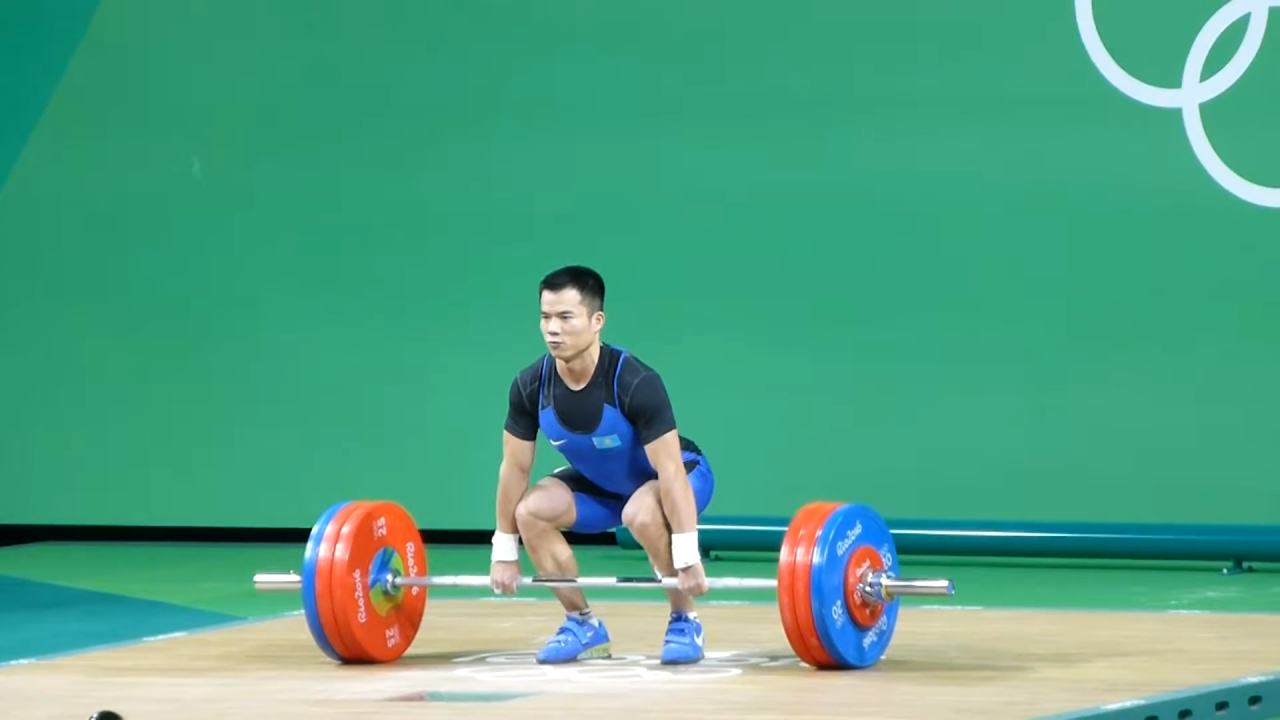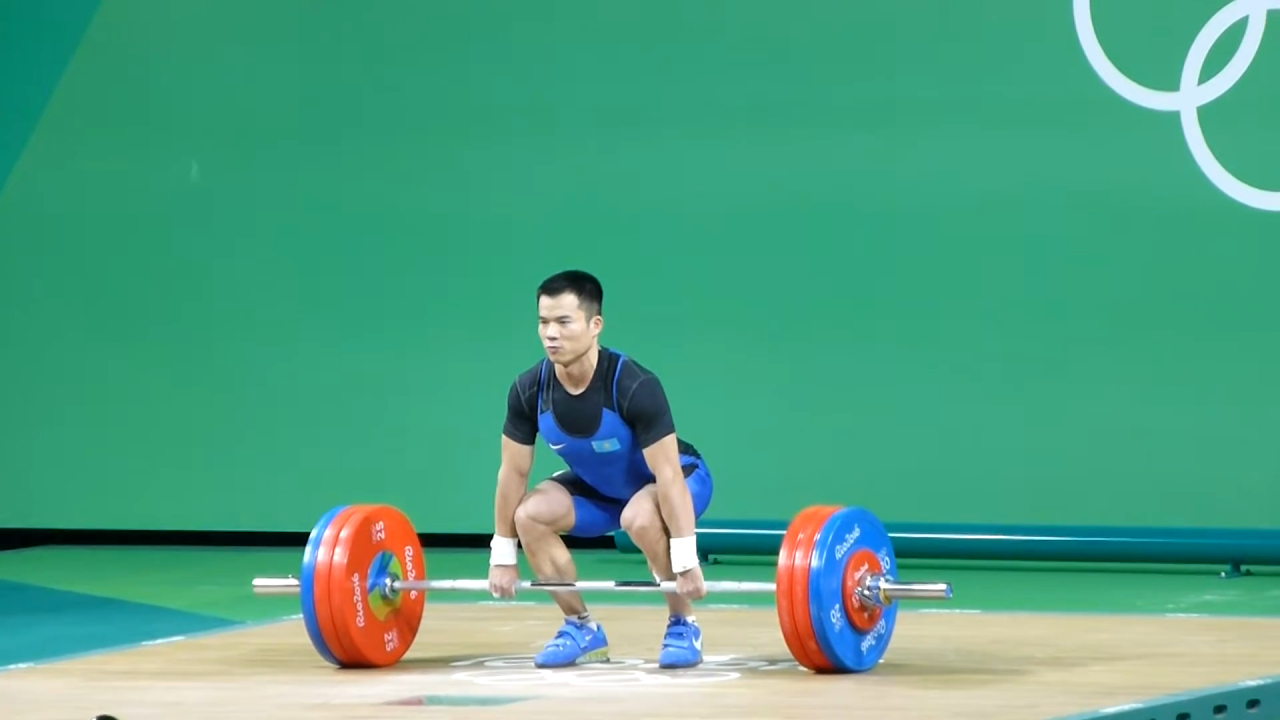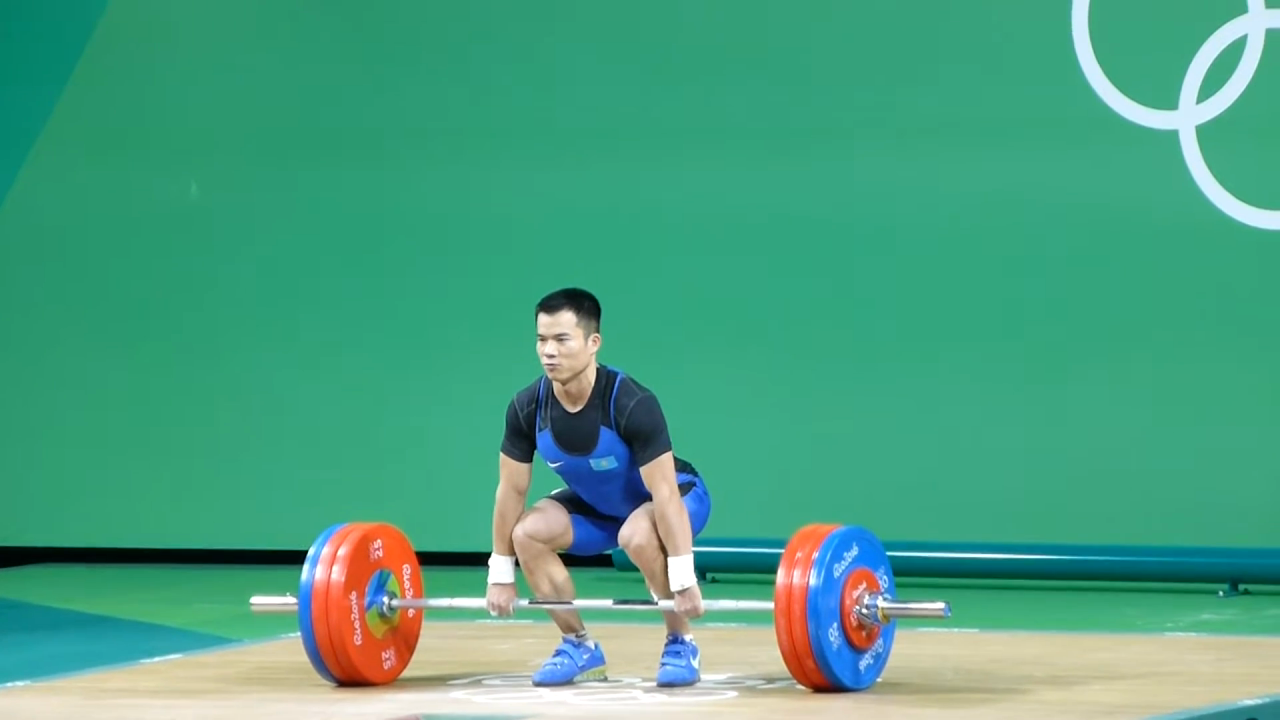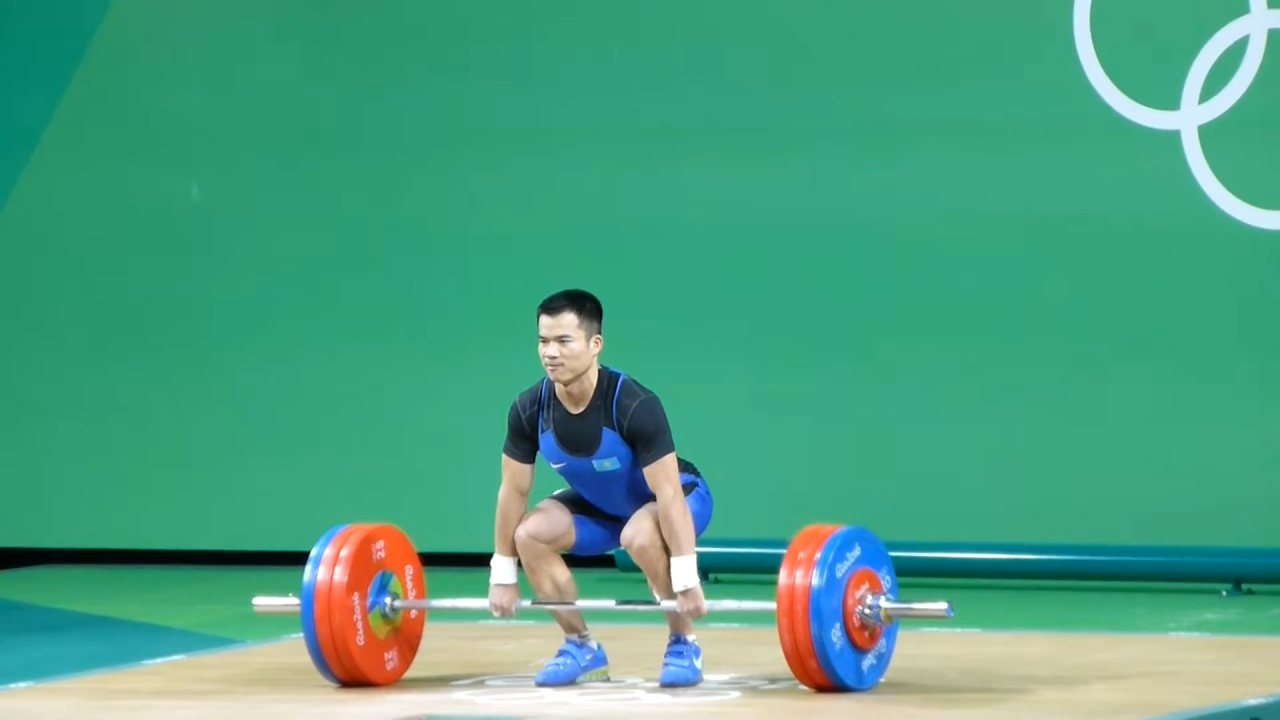
dt=0.3s
person 1, frame 1
left shoulder: (635, 382)
right shoulder: (530, 385)
left elbow: (670, 472)
right elbow: (514, 468)
left wrist: (688, 557)
right wrist: (504, 552)
left hip: (680, 472)
right hip: (600, 481)
left knee: (642, 514)
right knee: (531, 510)
left ankle: (685, 622)
right ankle: (584, 624)
person 1, frame 2
left shoulder: (633, 385)
right shoulder: (529, 389)
left elbow: (668, 475)
right elbow: (513, 472)
left wrist: (687, 561)
right wrist: (503, 556)
left hip: (679, 476)
right hip: (600, 484)
left knee: (641, 517)
right knee: (530, 514)
left ankle: (683, 626)
right ankle: (582, 627)
person 1, frame 3
left shoulder: (631, 403)
right shoulder: (527, 407)
left elbow: (664, 494)
right elbow: (511, 489)
left wrist: (684, 579)
right wrist: (501, 574)
left hip: (676, 494)
right hip: (597, 502)
left knee: (637, 536)
right knee: (528, 532)
left ankle: (681, 644)
right ankle: (579, 645)
person 1, frame 4
left shoulder: (633, 404)
right shoulder: (529, 408)
left elbow: (668, 495)
right elbow: (513, 490)
left wrist: (687, 580)
right wrist: (503, 575)
left hip: (677, 494)
right hip: (600, 502)
left knee: (641, 536)
right knee: (530, 532)
left ankle: (683, 644)
right ankle: (582, 646)
